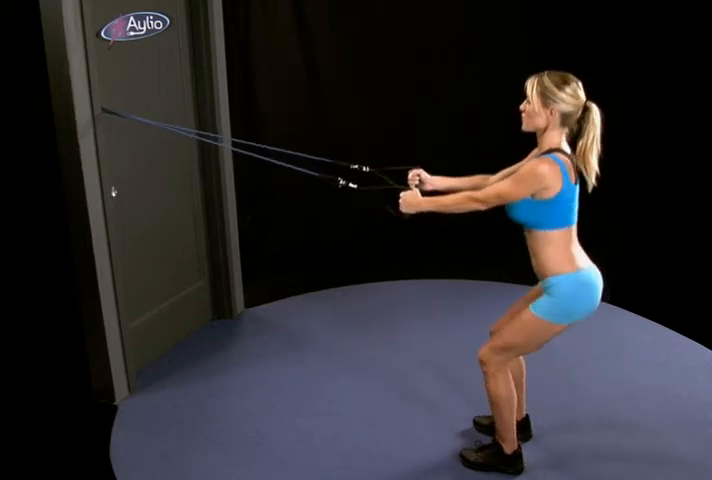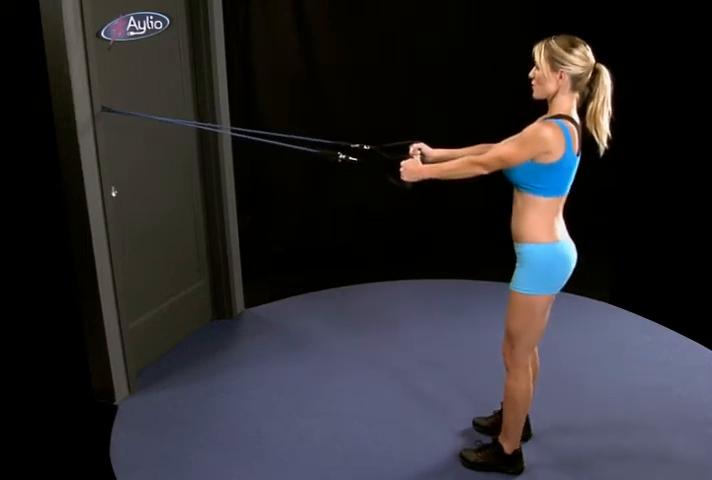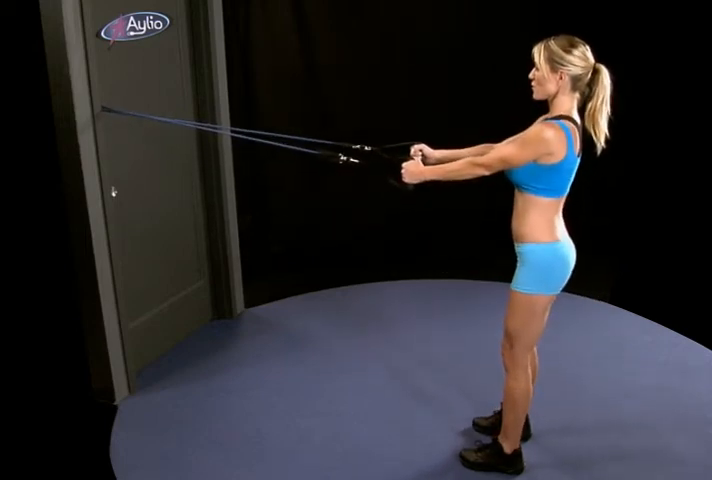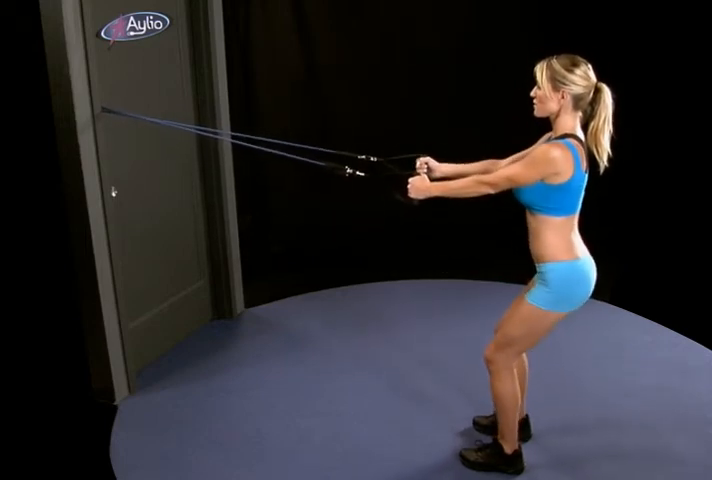
dt=0.5s
person 1, frame 1
left shoulder: (544, 168)
right shoulder: (550, 157)
left elbow: (481, 200)
right elbow: (491, 180)
left wrist: (422, 204)
right wrist: (434, 182)
left hip: (569, 288)
right hip: (567, 279)
left knee: (492, 357)
right knee: (502, 337)
left ankle: (507, 452)
right ankle: (516, 420)
person 1, frame 2
left shoulder: (548, 132)
right shoulder: (560, 124)
left elbow: (484, 165)
right elbow: (494, 149)
left wrist: (423, 172)
right wrist: (437, 154)
left hip: (541, 257)
right hip: (550, 252)
left knee: (515, 355)
right knee: (523, 348)
left ankle: (507, 451)
right ankle: (514, 418)
person 1, frame 3
left shoulder: (550, 133)
right shoulder: (559, 124)
left elbow: (484, 165)
right elbow: (495, 149)
left wrist: (425, 173)
right wrist: (437, 155)
left hip: (542, 257)
right hip: (549, 252)
left knee: (514, 354)
right knee: (521, 347)
left ankle: (507, 451)
right ankle: (514, 420)
person 1, frame 4
left shoulder: (555, 153)
right shoulder: (562, 142)
left elbow: (490, 184)
right elbow: (500, 165)
left wrist: (431, 189)
right wrist: (444, 169)
left hip: (563, 277)
right hip: (562, 270)
left knee: (497, 356)
right knee: (506, 337)
left ankle: (507, 451)
right ankle: (515, 419)
